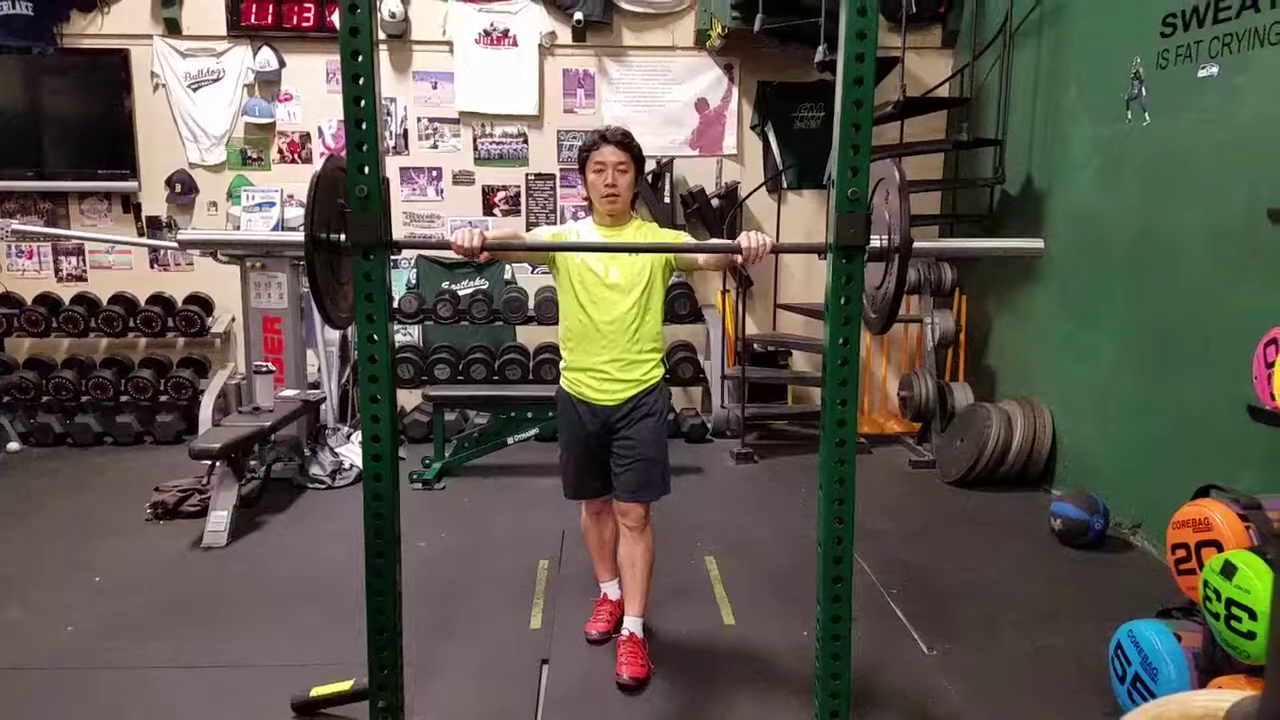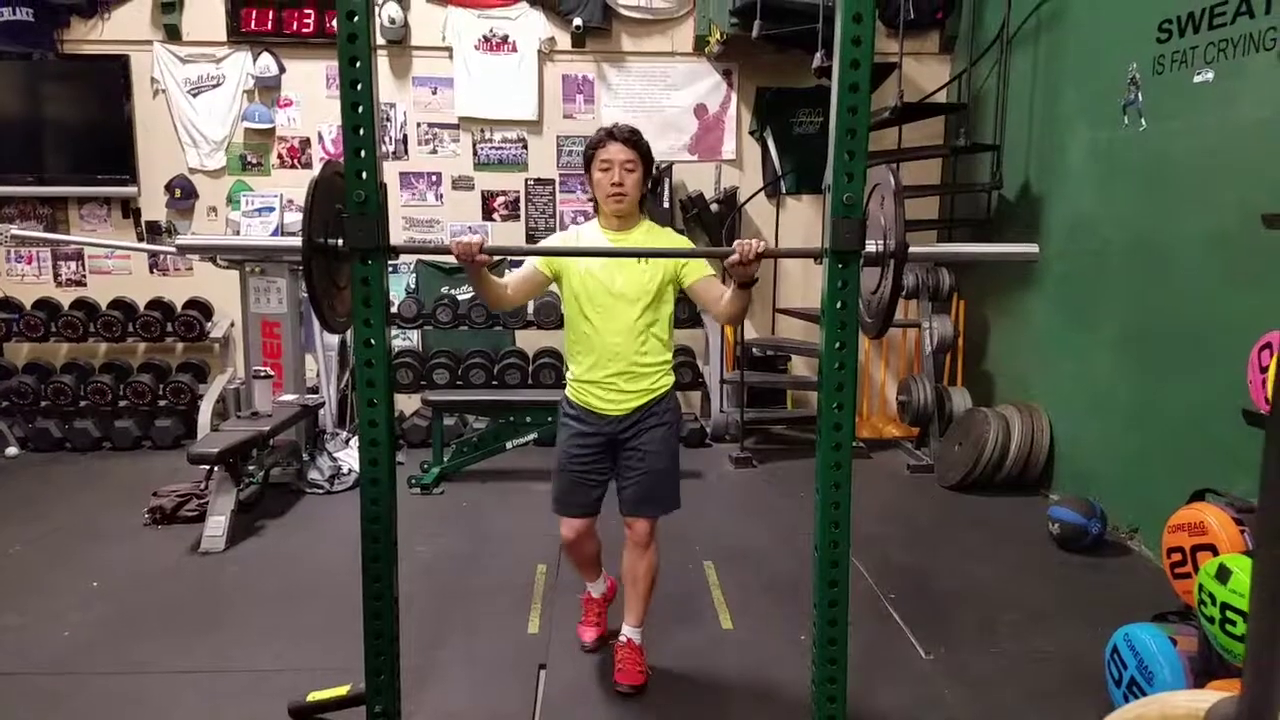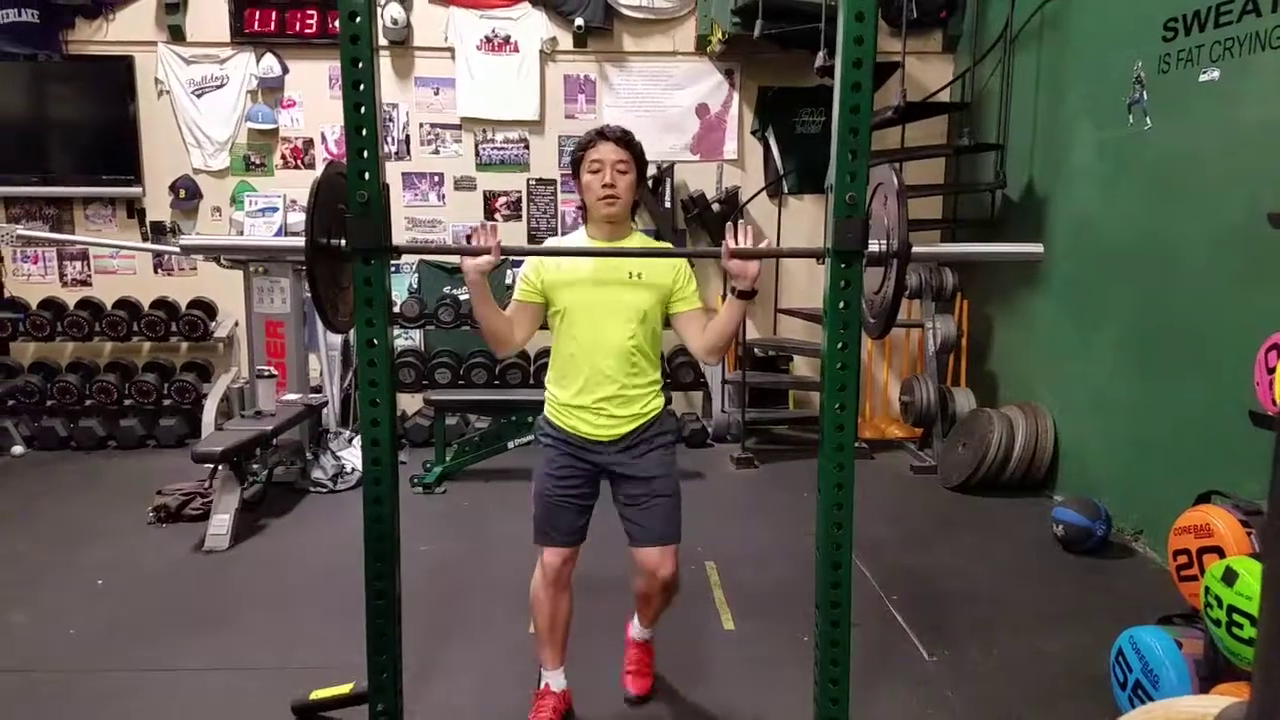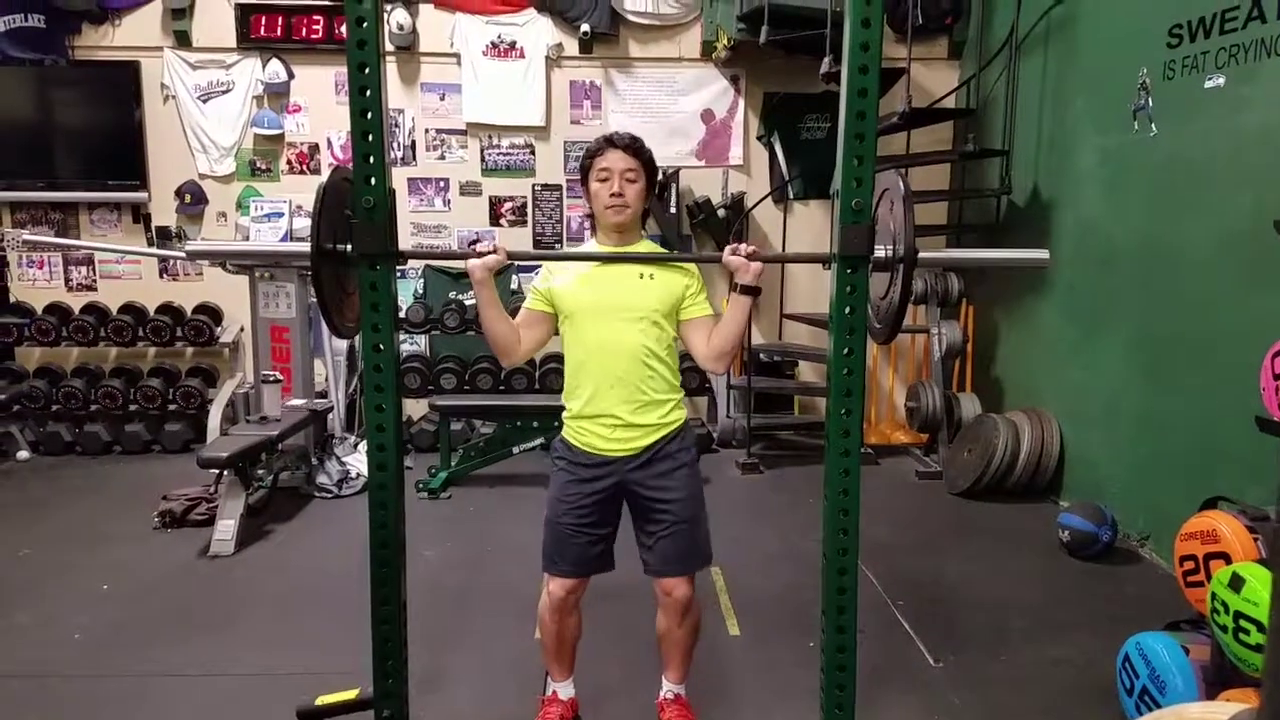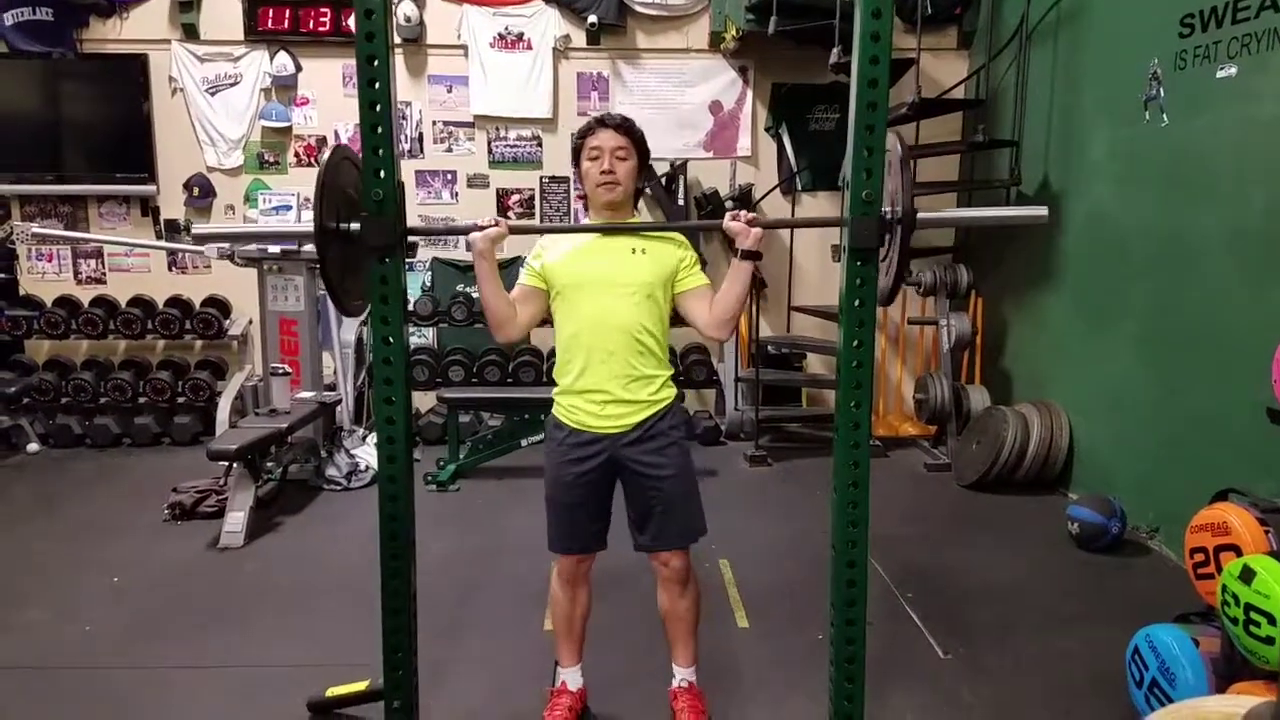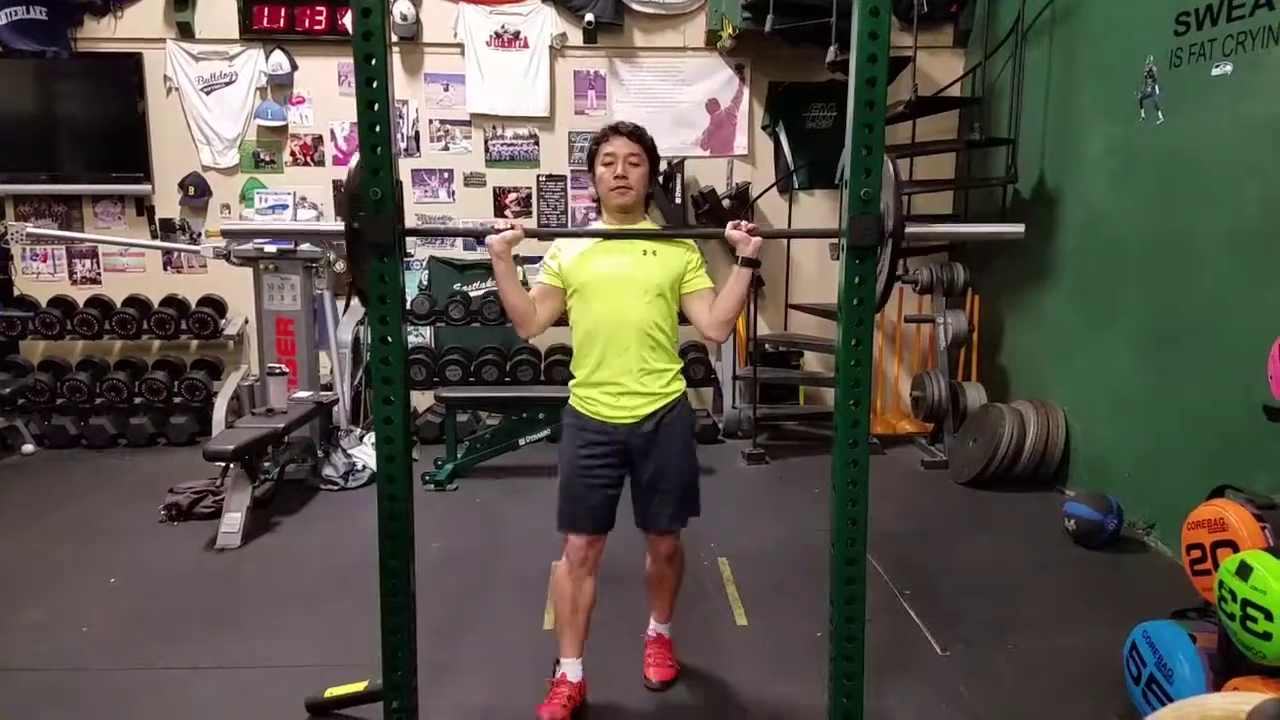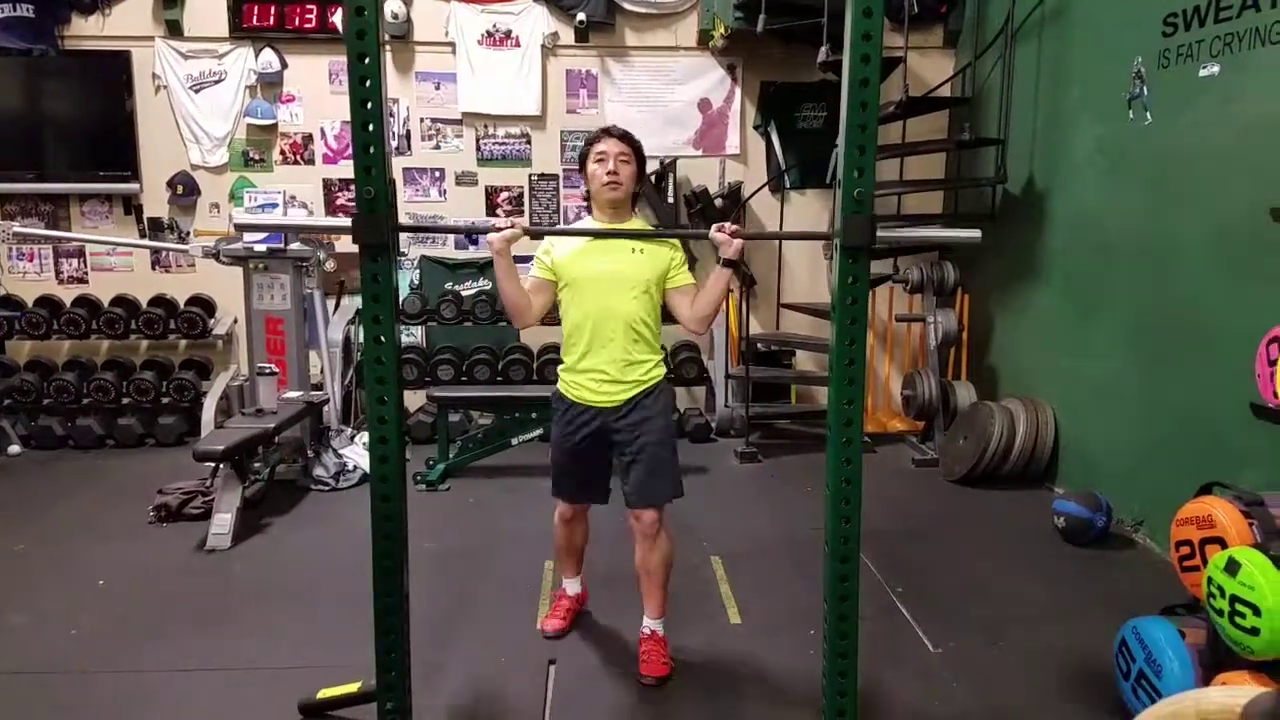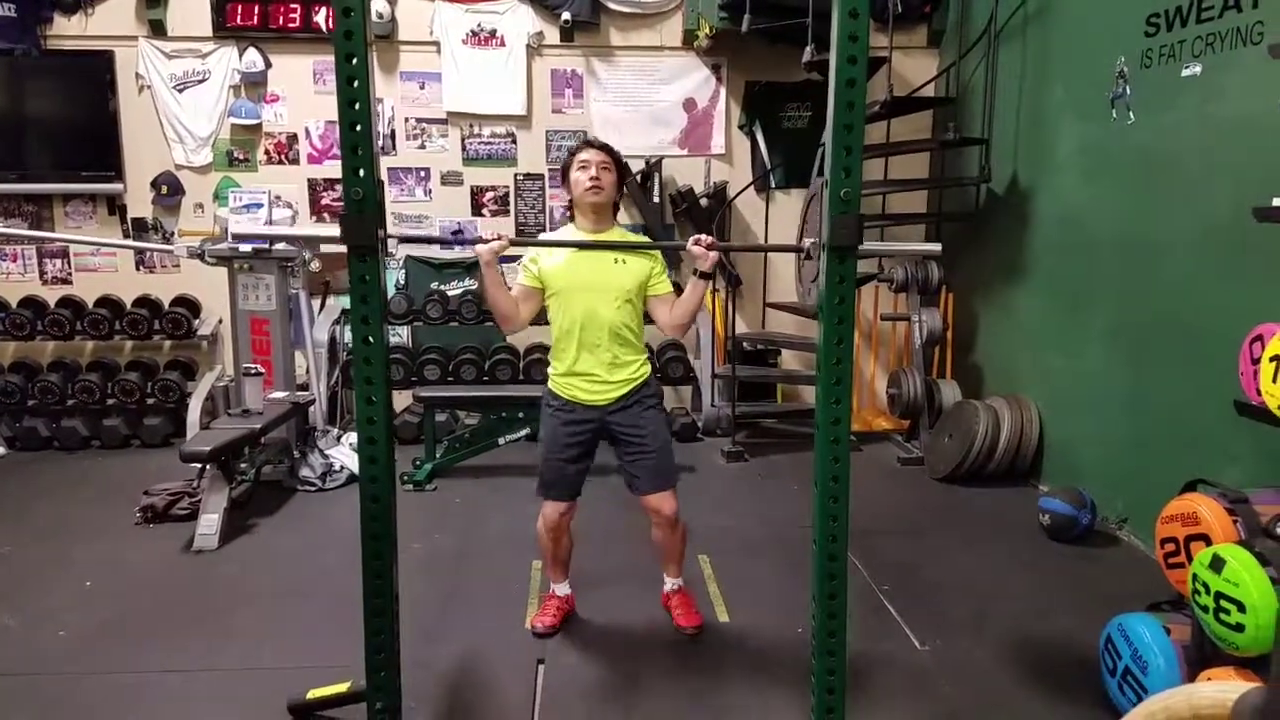
dt=0.5s
person 1, frame 1
left shoulder: (659, 238)
right shoulder: (562, 236)
left elbow: (708, 257)
right elbow: (514, 245)
left wrist: (742, 250)
right wrist: (480, 242)
left hip: (641, 397)
right hip: (579, 395)
left knee: (633, 513)
right knee: (594, 504)
left ankle: (633, 630)
right ankle: (608, 595)
person 1, frame 2
left shoulder: (671, 246)
right shoulder: (566, 245)
left elbow: (725, 311)
right elbow: (505, 297)
left wrist: (743, 279)
right wrist: (475, 268)
left hip: (650, 410)
right hip: (584, 408)
left knee: (640, 529)
right knee: (573, 530)
left ankle: (631, 638)
right ankle: (598, 589)
person 1, frame 3
left shoulder: (667, 261)
right shoulder: (548, 258)
left elbow: (708, 349)
right elbow: (505, 342)
left wrist: (740, 290)
right wrist: (477, 282)
left hip: (643, 433)
right hip: (566, 433)
left knee: (660, 568)
right knee: (553, 564)
left ankle: (639, 634)
person 1, frame 4
left shoulder: (680, 272)
right shoulder: (558, 271)
left elbow: (716, 359)
right elbow: (511, 352)
left wrist: (745, 287)
right wrist: (483, 283)
left hip: (664, 451)
right hip: (582, 452)
left knee: (678, 592)
right knee: (560, 591)
person 1, frame 5
left shoulder: (670, 246)
right shoulder: (551, 247)
left elbow: (718, 325)
right elbow: (507, 328)
left wrist: (745, 254)
right wrist: (484, 257)
left hip: (653, 424)
right hip: (575, 428)
left knee: (673, 562)
right knee: (571, 565)
person 1, frame 6
left shoulder: (679, 249)
right shoulder: (567, 248)
left elbow: (717, 327)
right elbow: (528, 324)
left wrist: (745, 261)
right wrist: (502, 260)
left hip: (662, 415)
right hip: (590, 417)
left knee: (665, 543)
right knee: (579, 548)
left ankle: (659, 633)
person 1, frame 7
left shoulder: (663, 244)
right shoulder: (558, 243)
left elbow: (696, 320)
right elbow: (523, 315)
left wrist: (725, 262)
right wrist: (502, 257)
left hip: (643, 398)
right hip: (576, 399)
left knee: (649, 519)
right knee: (570, 510)
left ankle: (652, 632)
right ankle: (571, 590)
person 1, frame 8
left shoulder: (644, 253)
right shoulder: (544, 252)
left elbow: (674, 325)
right elbow: (510, 321)
left wrist: (702, 273)
right wrist: (488, 265)
left hip: (633, 396)
right hip: (568, 400)
left knee: (664, 508)
right knee: (554, 513)
left ankle: (673, 588)
right ankle: (560, 594)
